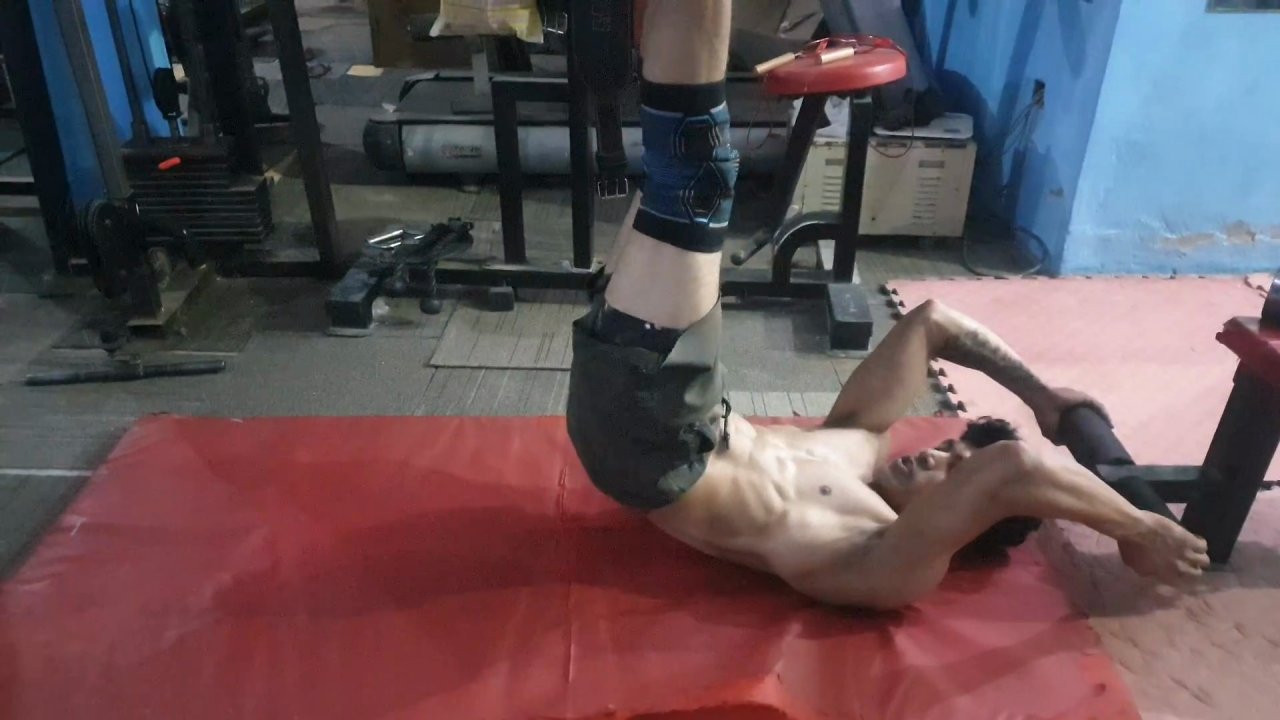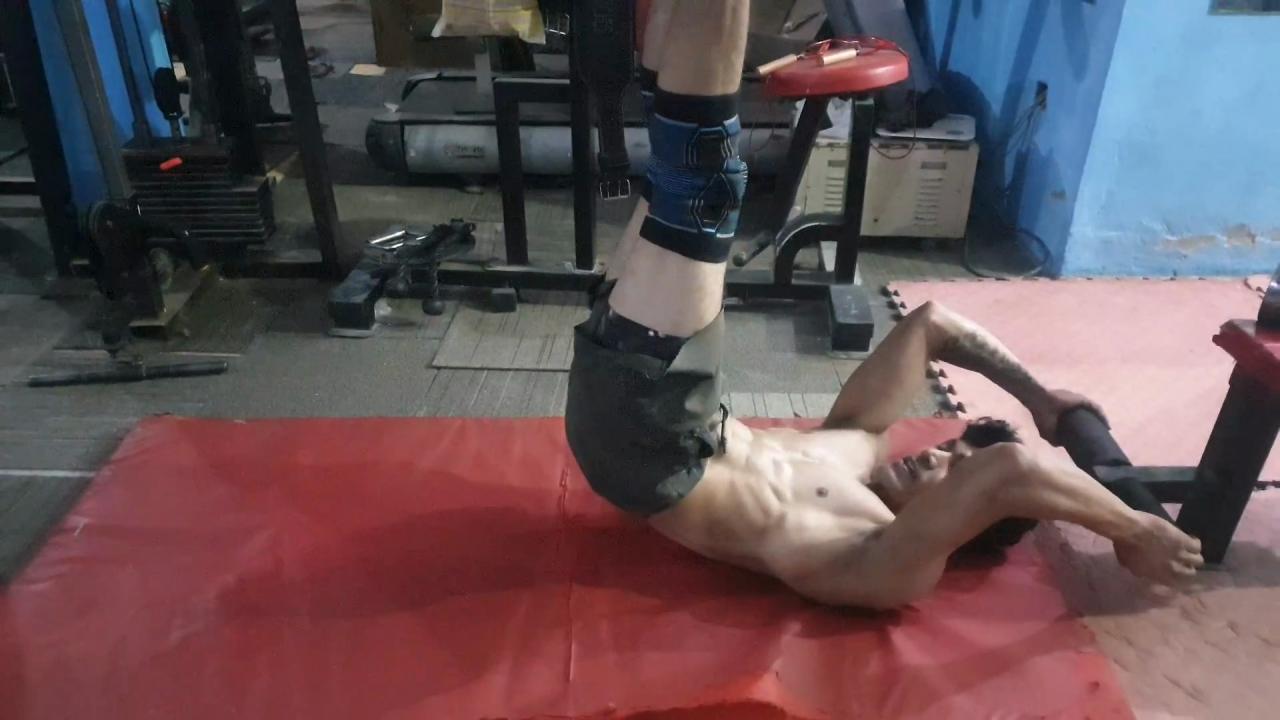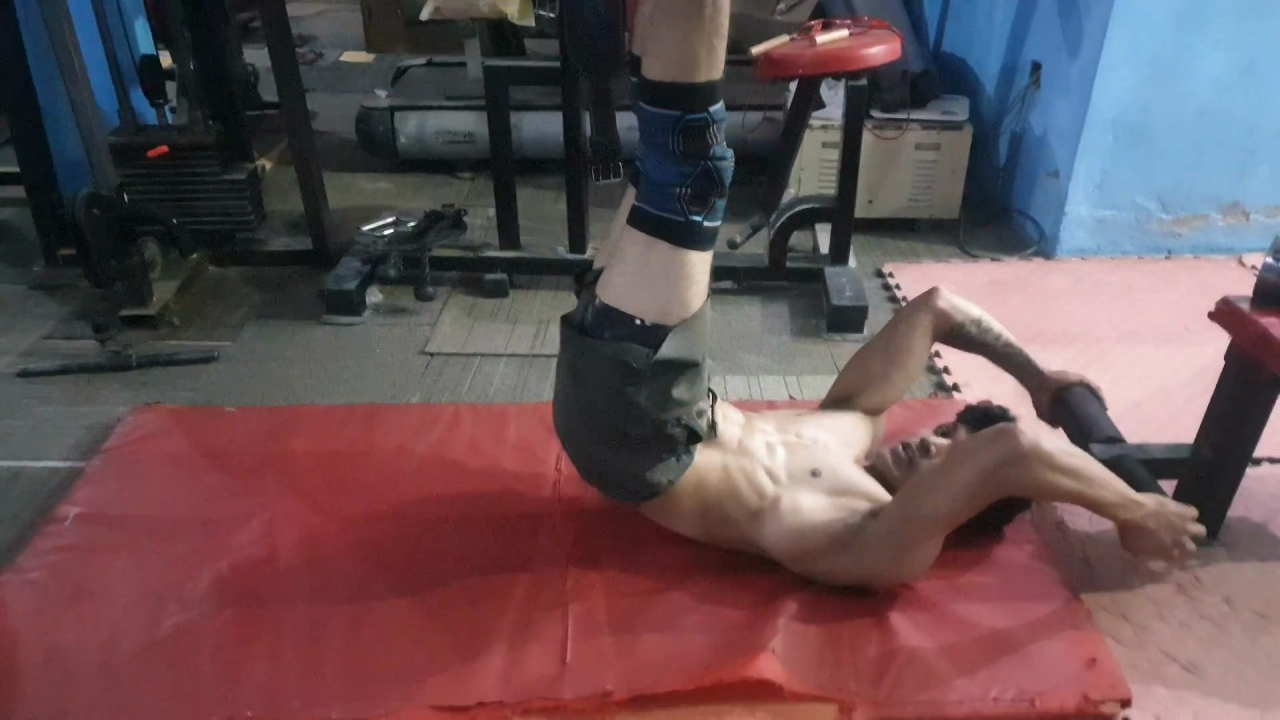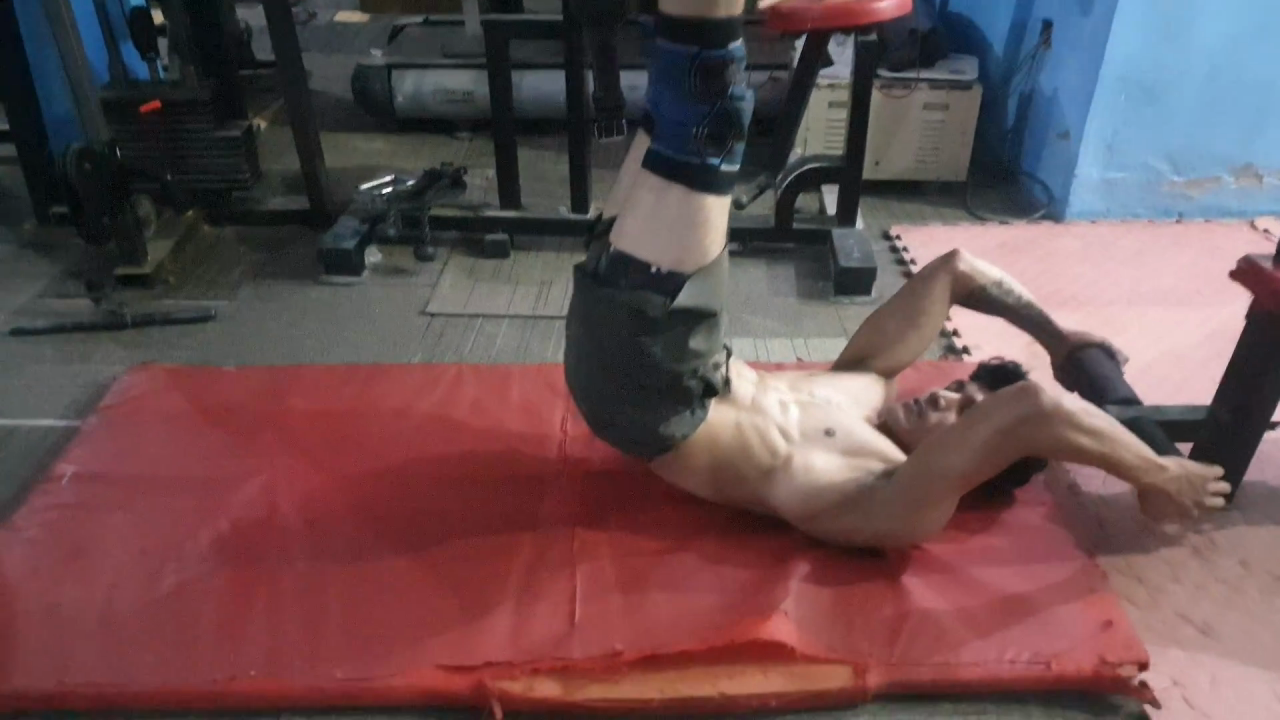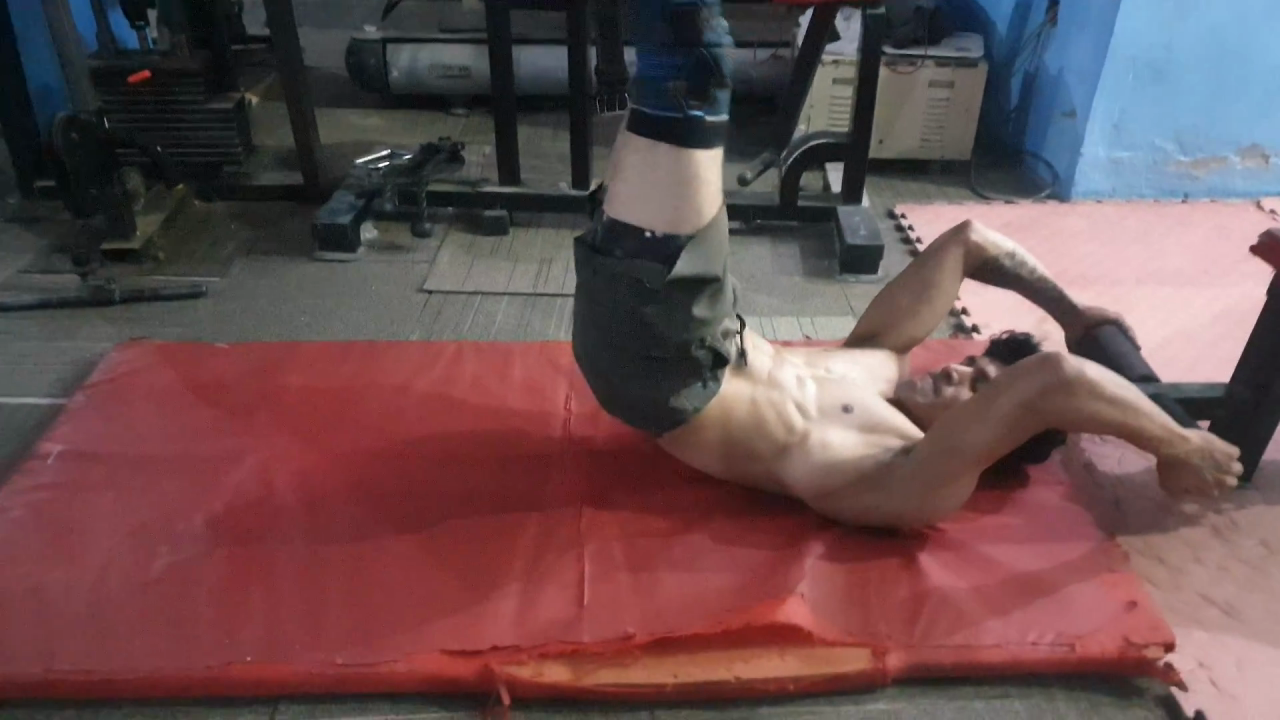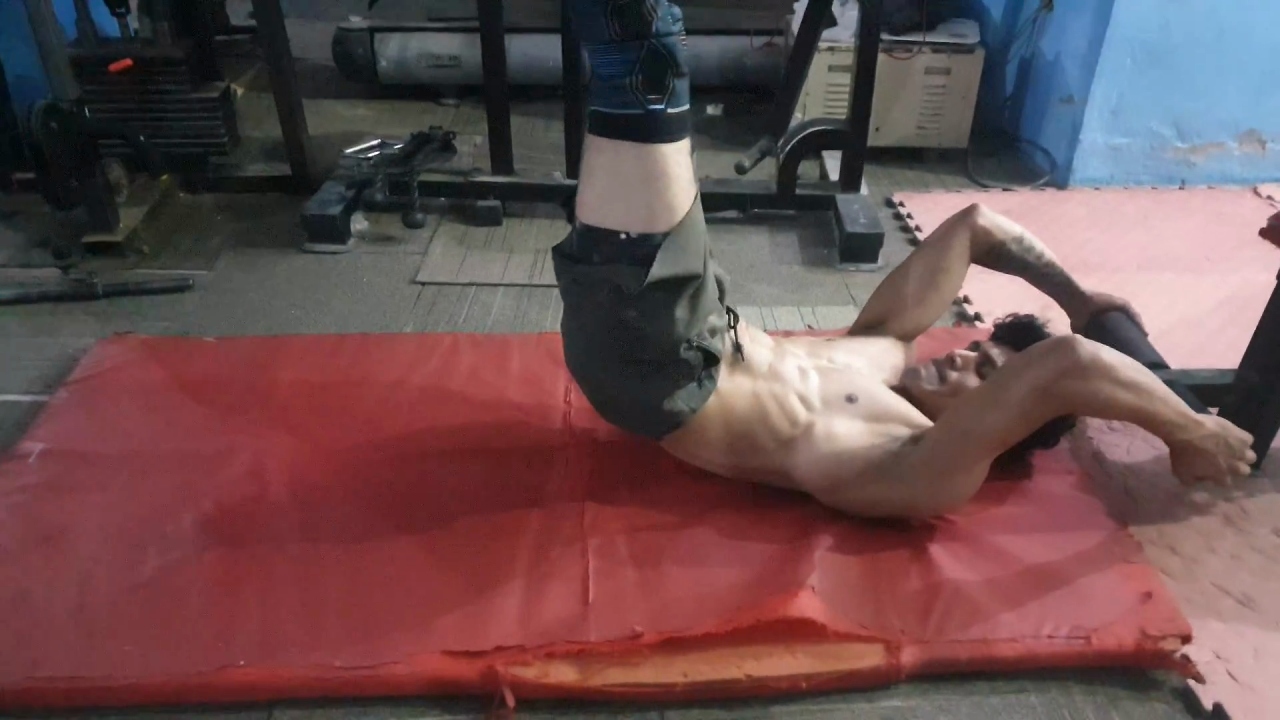
dt=0.3s
person 1, frame 1
right shoulder: (858, 448)
right elbow: (932, 321)
left wrist: (1141, 531)
right wrist: (1042, 395)
left hip: (641, 432)
right hip: (638, 403)
person 1, frame 2
left shoulder: (898, 569)
right shoulder: (857, 448)
right elbow: (931, 323)
left wrist: (1135, 532)
right wrist: (1038, 397)
left hip: (639, 437)
right hip: (639, 417)
person 1, frame 3
left shoulder: (891, 549)
right shoulder: (853, 430)
right elbow: (937, 308)
left wrist: (1139, 514)
right wrist: (1037, 378)
left hip: (629, 426)
right hip: (623, 385)
person 1, frame 4
left shoulder: (907, 508)
right shoulder: (864, 391)
right elbow: (957, 270)
left wrist: (1156, 477)
right wrist: (1058, 339)
left hip: (645, 389)
right hip: (635, 361)
person 1, frame 5
left shoulder: (925, 487)
right shoulder: (878, 367)
right elbow: (968, 241)
left wrist: (1180, 448)
right wrist: (1072, 313)
left hip: (654, 357)
right hip: (647, 316)
person 1, frame 6
left shoulder: (936, 475)
right shoulder: (885, 354)
right elbow: (975, 225)
left wrist: (1193, 435)
right wrist: (1080, 300)
left hip: (649, 366)
right hip: (701, 337)
